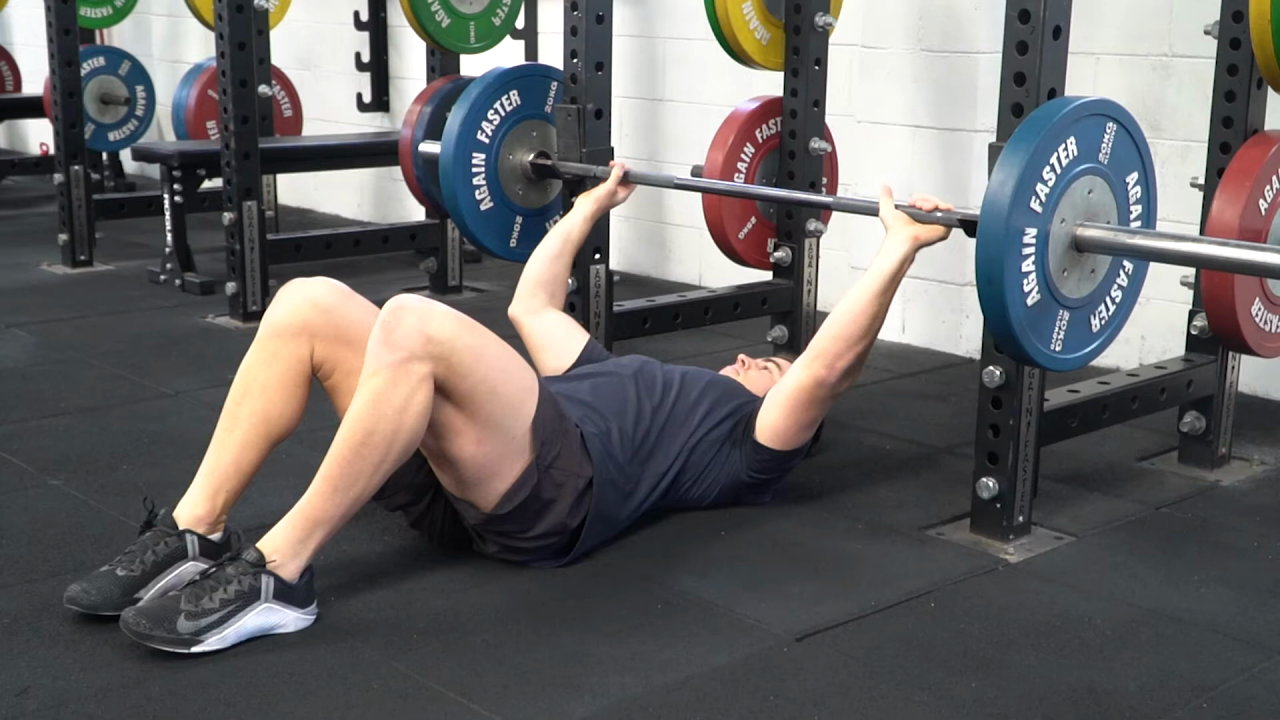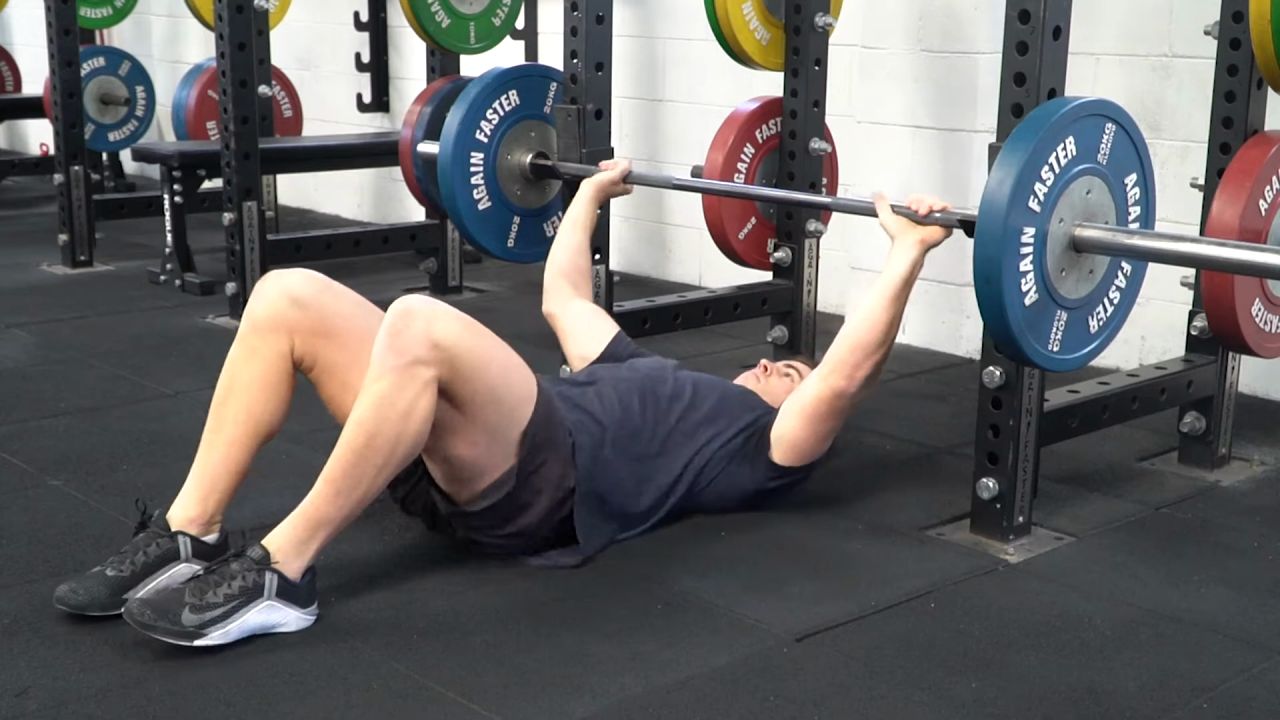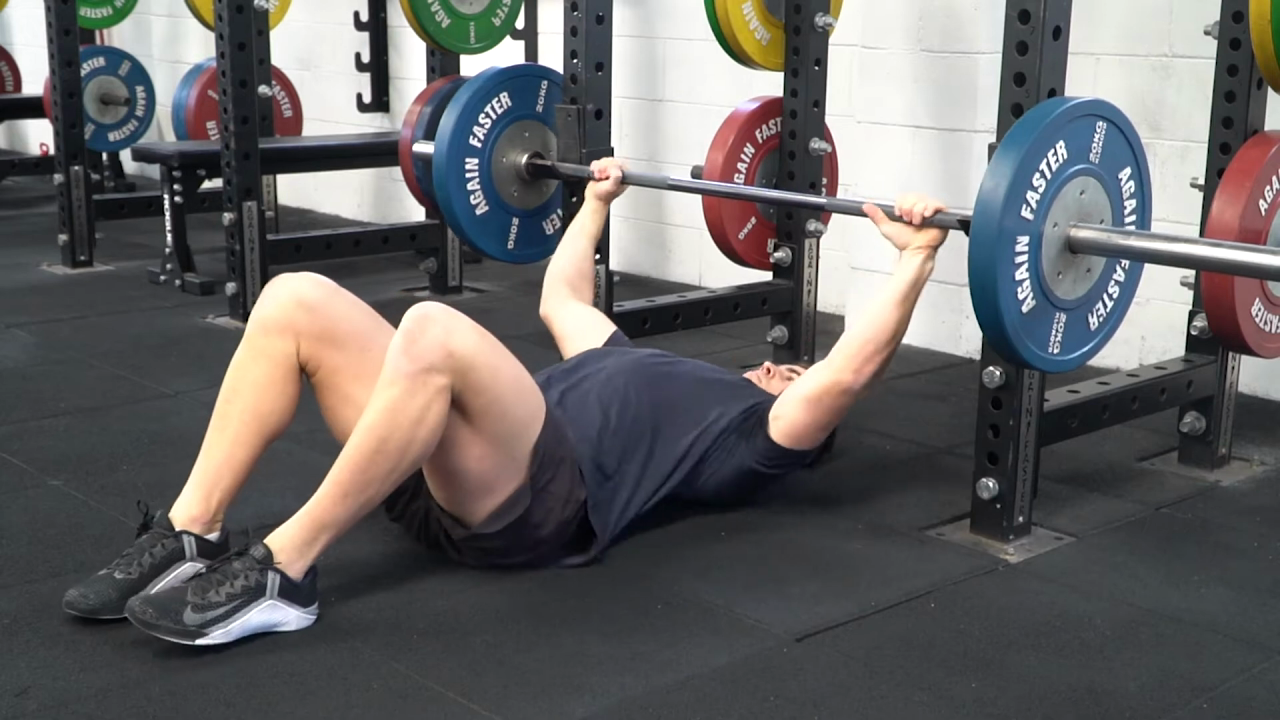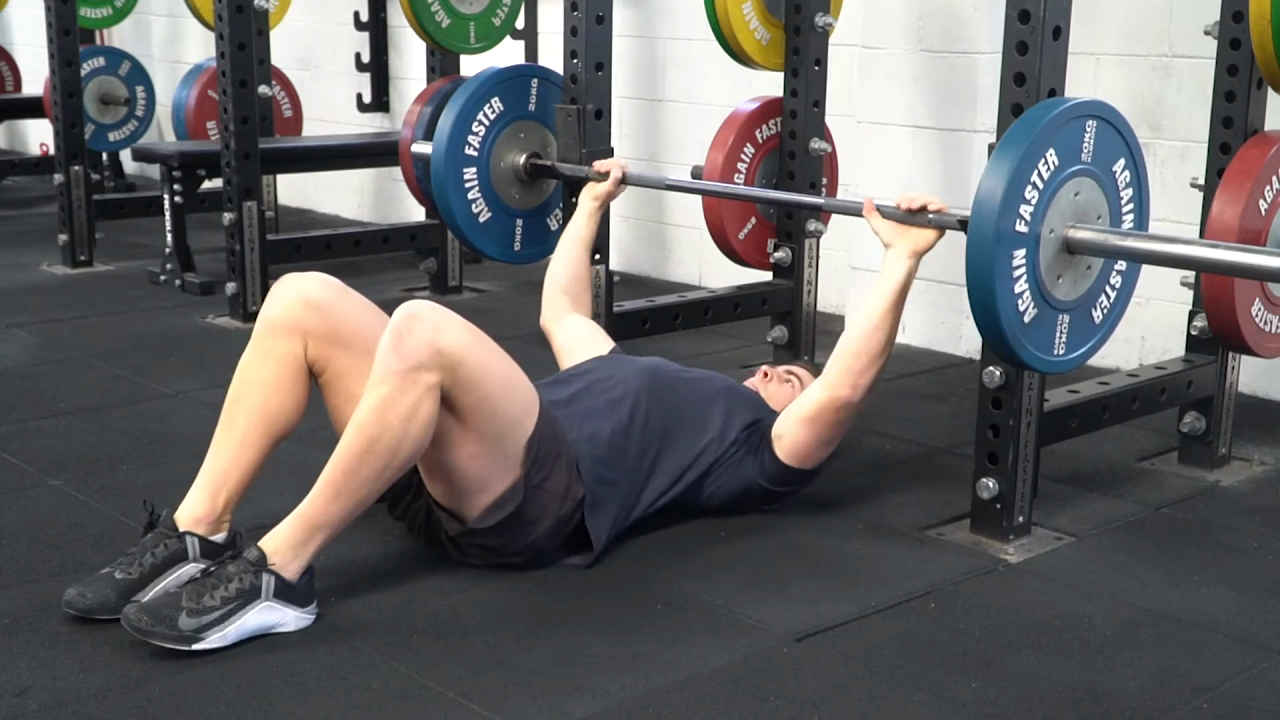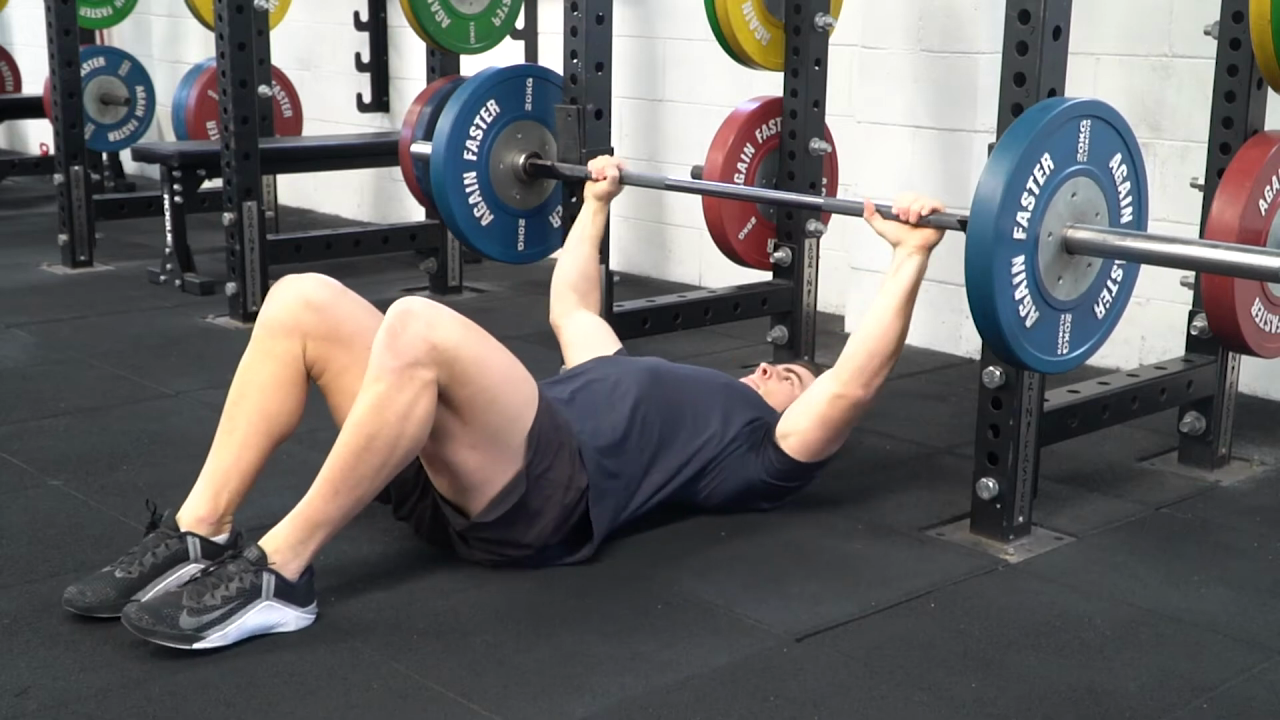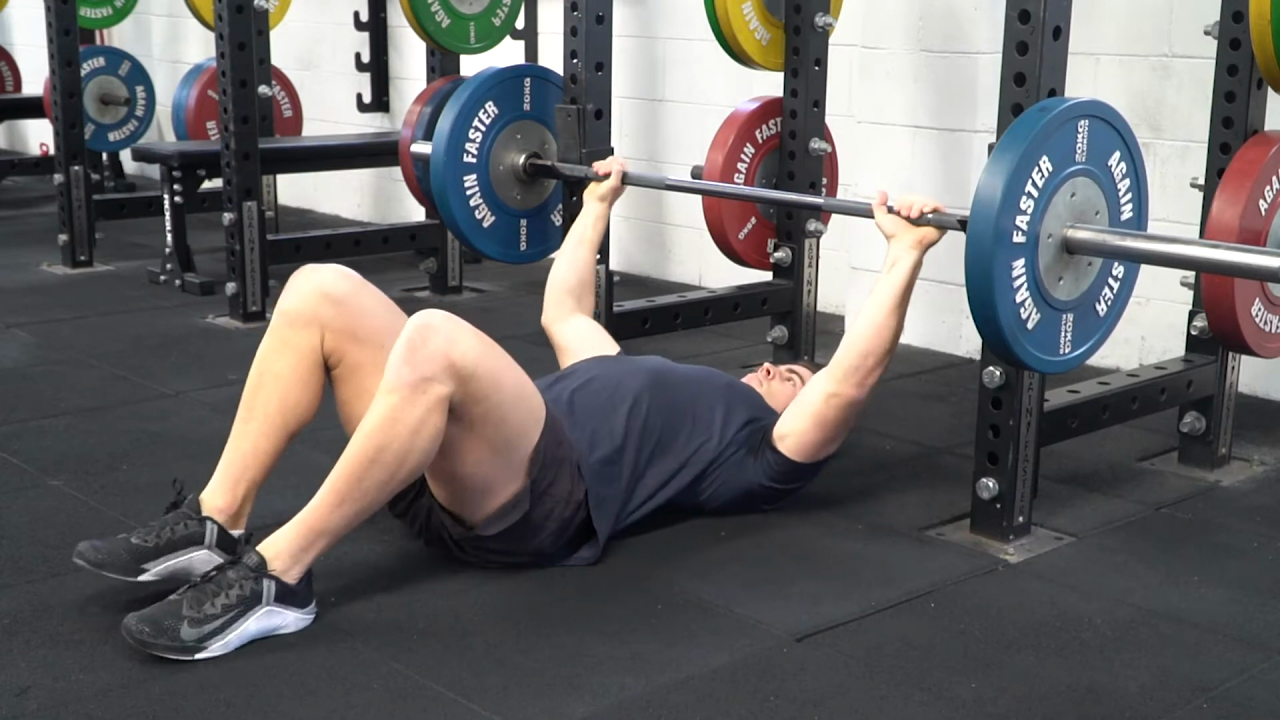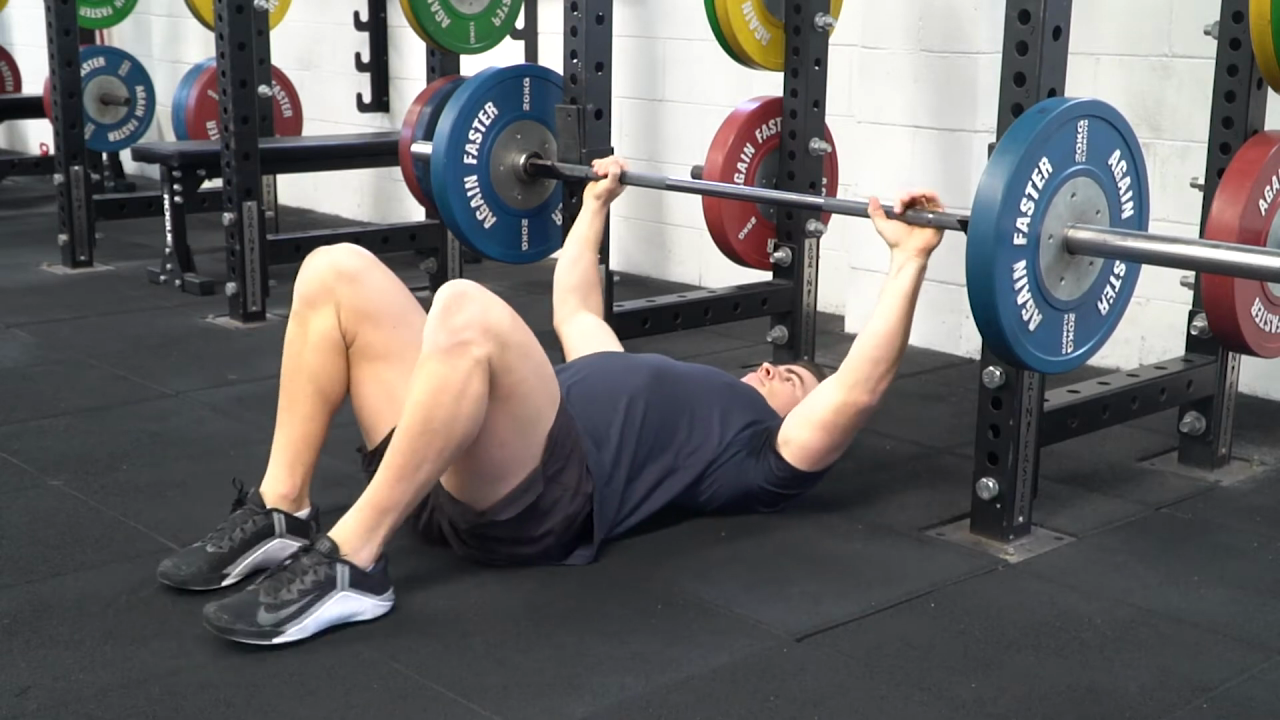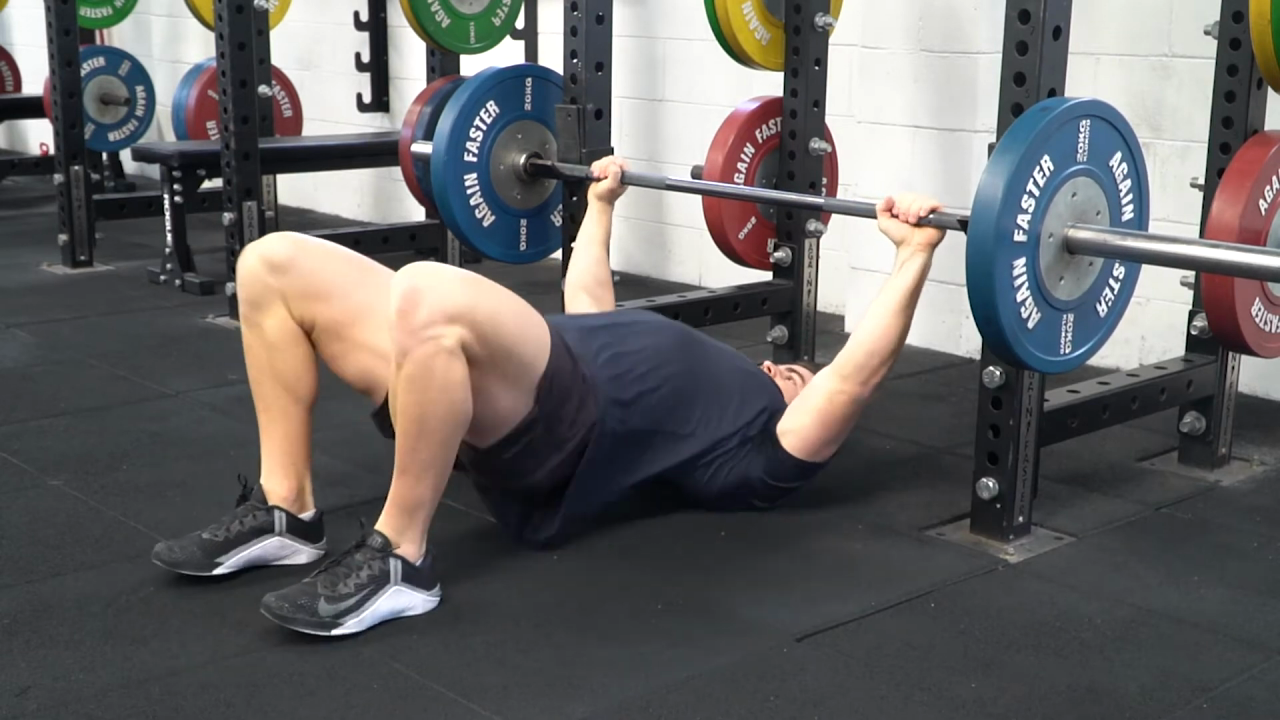
dt=0.3s
person 1, frame 1
left shoulder: (752, 442)
right shoulder: (617, 372)
left elbow: (832, 362)
right elbow: (531, 306)
left wrist: (899, 247)
right wrist: (589, 204)
left hip: (544, 486)
right hip: (449, 475)
left knee: (415, 320)
right knee: (310, 304)
left ankle: (275, 574)
right ankle: (192, 535)
person 1, frame 2
left shoulder: (762, 448)
right shoulder: (645, 372)
left elbow: (844, 375)
right elbow: (563, 297)
left wrist: (908, 250)
right wrist: (589, 195)
left hip: (537, 481)
right hip: (450, 462)
left knee: (419, 322)
right knee: (289, 296)
left ankle: (279, 573)
right ankle: (188, 534)
person 1, frame 3
left shoulder: (760, 438)
right shoulder: (646, 372)
left elbow: (849, 370)
right elbow: (560, 303)
left wrist: (916, 257)
right wrist: (595, 205)
left hip: (538, 493)
right hip: (441, 479)
left knee: (434, 328)
right knee: (297, 300)
left ankle: (280, 572)
right ankle: (190, 535)
person 1, frame 4
left shoulder: (765, 451)
right shoulder: (646, 381)
left elbow: (847, 387)
right elbow: (563, 314)
left wrist: (902, 257)
right wrist: (590, 207)
left hip: (537, 492)
right hip: (446, 476)
left knee: (424, 326)
right knee: (304, 298)
left ankle: (275, 574)
right ankle: (197, 534)
person 1, frame 5
left shoulder: (768, 450)
right shoulder: (655, 384)
left elbow: (852, 389)
right elbow: (571, 312)
left wrist: (909, 257)
right wrist: (595, 206)
left hip: (542, 486)
right hip: (447, 473)
left knee: (419, 324)
right knee: (302, 302)
left ankle: (275, 573)
right ankle: (198, 536)
person 1, frame 6
left shoulder: (765, 452)
right shoulder: (647, 382)
left elbow: (850, 382)
right elbow: (563, 311)
left wrist: (904, 255)
right wrist: (596, 206)
left hip: (543, 490)
right hip: (449, 476)
left knee: (434, 338)
right knee: (321, 291)
left ankle: (273, 576)
right ankle: (214, 524)
person 1, frame 7
left shoulder: (765, 450)
right shoulder: (656, 385)
left elbow: (861, 387)
right elbow: (574, 313)
left wrist: (909, 257)
right wrist: (595, 204)
left hip: (540, 493)
right hip: (447, 463)
left knee: (466, 308)
right knee: (338, 273)
left ankle: (351, 560)
right ankle: (279, 514)
person 1, frame 8
left shoulder: (764, 451)
right shoulder: (669, 381)
left elbow: (854, 377)
right elbow: (584, 307)
left wrist: (914, 255)
right wrist: (599, 205)
left hip: (560, 414)
left knee: (428, 296)
right knee: (274, 263)
left ankle: (399, 558)
right ankle: (282, 513)
